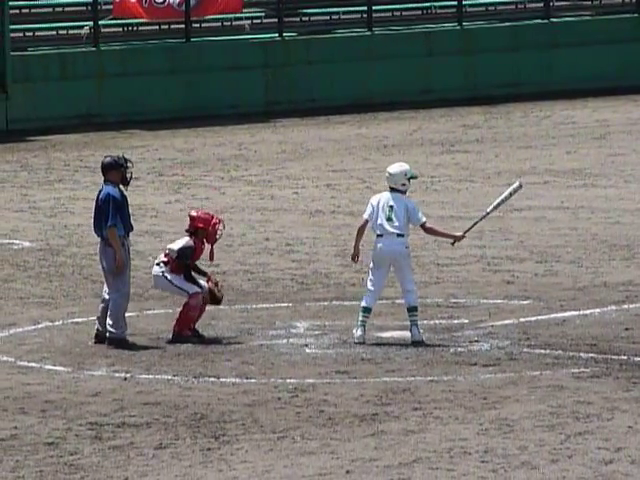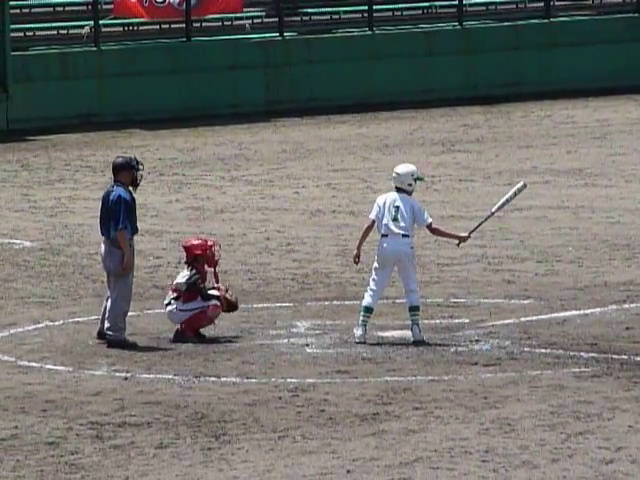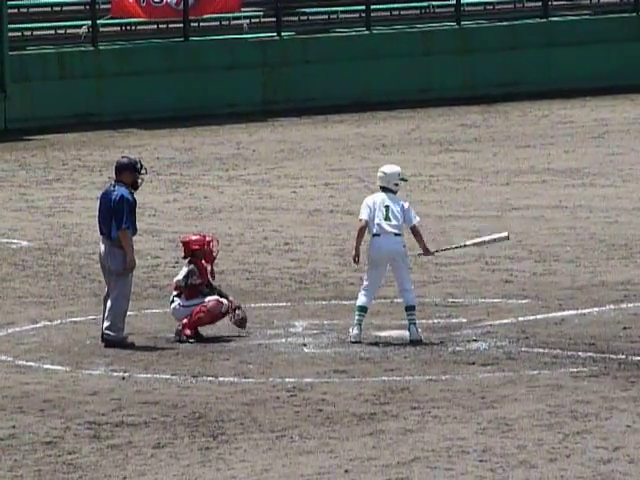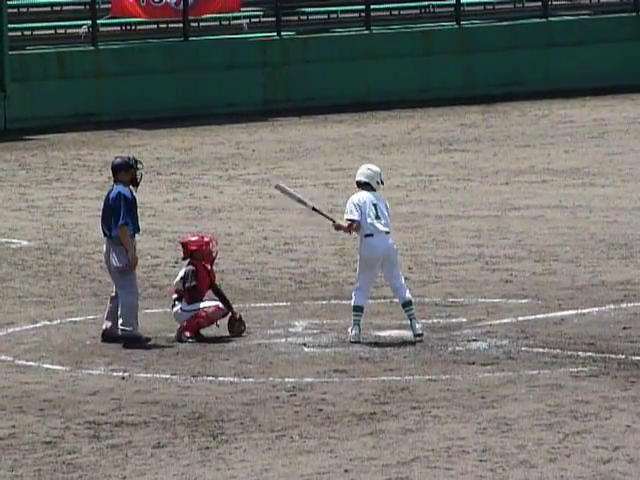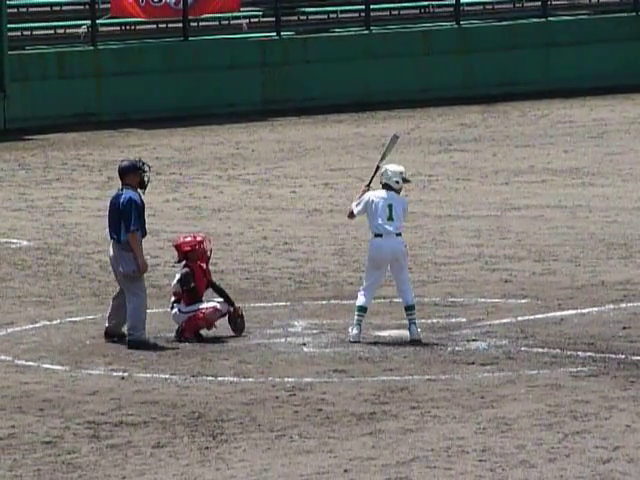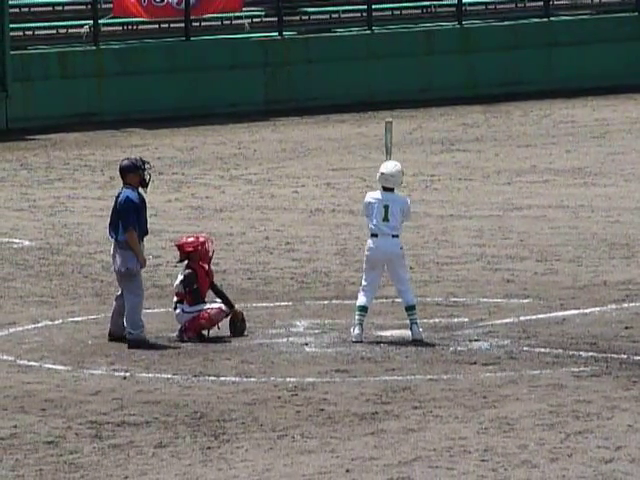
dt=0.4s
person 1, frame 1
left shoulder: (109, 192)
right shoulder: (111, 193)
right elbow: (110, 226)
right wrist: (119, 251)
left hip: (114, 246)
right hip: (114, 246)
left knee: (111, 291)
right knee: (119, 292)
left ankle: (102, 331)
right ankle: (116, 334)
person 1, frame 2
left shoulder: (110, 192)
right shoulder: (122, 195)
right elbow: (120, 228)
right wrist: (128, 254)
left hip: (108, 246)
right hip: (118, 248)
left knee: (114, 292)
right knee: (121, 294)
left ankle: (105, 329)
right ankle: (115, 335)
person 1, frame 3
left shoulder: (107, 192)
right shoulder: (124, 195)
right elbow: (123, 228)
right wrist: (130, 255)
left hip: (106, 245)
right hip: (118, 248)
left knee: (112, 292)
right knee: (120, 295)
left ankle: (109, 331)
right ankle: (113, 336)
person 1, frame 4
left shoulder: (113, 192)
right shoulder: (122, 193)
right elbow: (121, 225)
right wrist: (131, 251)
left hip: (113, 246)
right hip: (120, 247)
left knee: (120, 291)
right knee: (129, 291)
left ankle: (110, 330)
right ankle: (128, 331)
person 1, frame 5
left shoulder: (117, 196)
right shoulder: (132, 198)
right elbow: (132, 231)
right wrist: (140, 257)
left hip: (117, 249)
right hip: (127, 251)
left knee: (124, 292)
right knee: (137, 294)
left ankle: (113, 328)
right ankle: (136, 337)
person 1, frame 6
left shoulder: (124, 195)
right shoulder: (130, 197)
right elbow: (130, 230)
right wrist: (140, 254)
left hip: (121, 249)
right hip: (127, 251)
left knee: (125, 292)
right knee: (134, 294)
left ankle: (117, 330)
right ankle: (135, 335)
person 2, frame 1
left shoulder: (376, 199)
right shoulder: (407, 203)
left elbow: (362, 225)
right elbow: (426, 228)
left wrist: (356, 247)
right wrist: (453, 236)
left hip: (381, 246)
right hip: (400, 247)
left knee: (372, 289)
right knee: (409, 289)
left ankle: (360, 330)
right ankle: (415, 330)
person 2, frame 2
left shoulder: (382, 199)
right shoulder: (413, 204)
left elbow: (370, 225)
right elbow: (432, 229)
left wrist: (358, 248)
right wrist: (458, 237)
left hip: (385, 246)
right hip: (405, 247)
left knee: (374, 289)
right knee: (412, 289)
left ankle: (361, 330)
right ankle: (415, 329)
person 2, frame 3
left shoulder: (370, 200)
right shoulder: (402, 203)
left elbow: (363, 225)
right elbow: (414, 229)
left wrist: (357, 249)
right wrist: (425, 248)
left hip: (377, 245)
right hip: (397, 244)
left knee: (368, 289)
right knee: (407, 288)
left ankle: (356, 330)
right ankle: (414, 330)
person 2, frame 4
left shoulder: (355, 199)
right shoulder: (382, 199)
left elbow: (355, 227)
left wrist: (342, 227)
left hip: (369, 245)
right hip: (388, 242)
left knee: (361, 289)
right knee: (399, 285)
left ankle: (355, 330)
right ankle: (415, 325)
person 2, frame 5
left shoulder: (371, 196)
right shoulder: (402, 201)
left elbow: (351, 214)
left wrist: (361, 195)
left hip: (378, 244)
right hip: (398, 244)
left knee: (368, 288)
right knee: (405, 288)
left ankle: (356, 329)
right ankle: (413, 329)
person 2, frame 6
left shoulder: (370, 197)
right shoulder: (404, 201)
left hip: (374, 244)
right hip: (394, 245)
left knee: (367, 289)
right knee: (404, 288)
left ankle: (357, 329)
right ankle: (415, 329)
person 3, frame 1
left shoulder: (197, 242)
right shoulder: (191, 245)
left elbow: (190, 265)
right elbow: (187, 273)
left wrist: (207, 276)
right wrist: (203, 288)
left hip: (170, 272)
right hip: (162, 273)
left knee: (203, 292)
right knee: (196, 294)
left ankle: (188, 328)
right ankle: (179, 332)
person 3, frame 2
left shoulder: (197, 268)
right shoulder: (195, 272)
left elbow: (200, 292)
right elbow: (204, 296)
left wrist: (216, 288)
right wrist: (219, 293)
left hip: (183, 306)
right hip: (176, 311)
left knee: (218, 299)
right knee: (214, 306)
left ankle: (191, 330)
right ankle: (183, 331)
person 3, frame 3
left shoulder: (200, 266)
right shoulder: (192, 268)
left elbow: (210, 286)
right elbow: (203, 291)
left wrist: (229, 299)
left hip: (190, 305)
right hip: (180, 307)
left knee: (225, 306)
right knee: (216, 303)
left ankle: (192, 327)
right ankle: (184, 328)
person 3, frame 4
left shoulder: (204, 268)
right shoulder: (190, 269)
left elbow: (216, 290)
right elbow: (193, 296)
left wrist: (232, 310)
right wrist: (209, 314)
left hip: (193, 307)
right hip: (182, 310)
left knee: (225, 307)
right knee: (216, 307)
left ankle: (192, 327)
right ankle: (186, 330)
person 3, frame 5
left shoulder: (200, 268)
right shoulder: (186, 271)
left elbow: (215, 287)
right elbow: (193, 297)
left wrist: (233, 305)
right wrist: (207, 319)
left hip: (192, 307)
right hip: (181, 312)
left knee: (225, 307)
right knee: (214, 309)
left ankle: (192, 328)
right ankle: (184, 330)
person 3, frame 6
left shoulder: (202, 268)
right shoulder: (189, 272)
left elbow: (216, 289)
right elbow: (196, 298)
left wrist: (233, 308)
right wrist: (209, 316)
left hip: (195, 307)
right hip: (184, 312)
left knee: (227, 307)
right knee: (219, 310)
left ankle: (194, 329)
right ankle: (187, 330)
